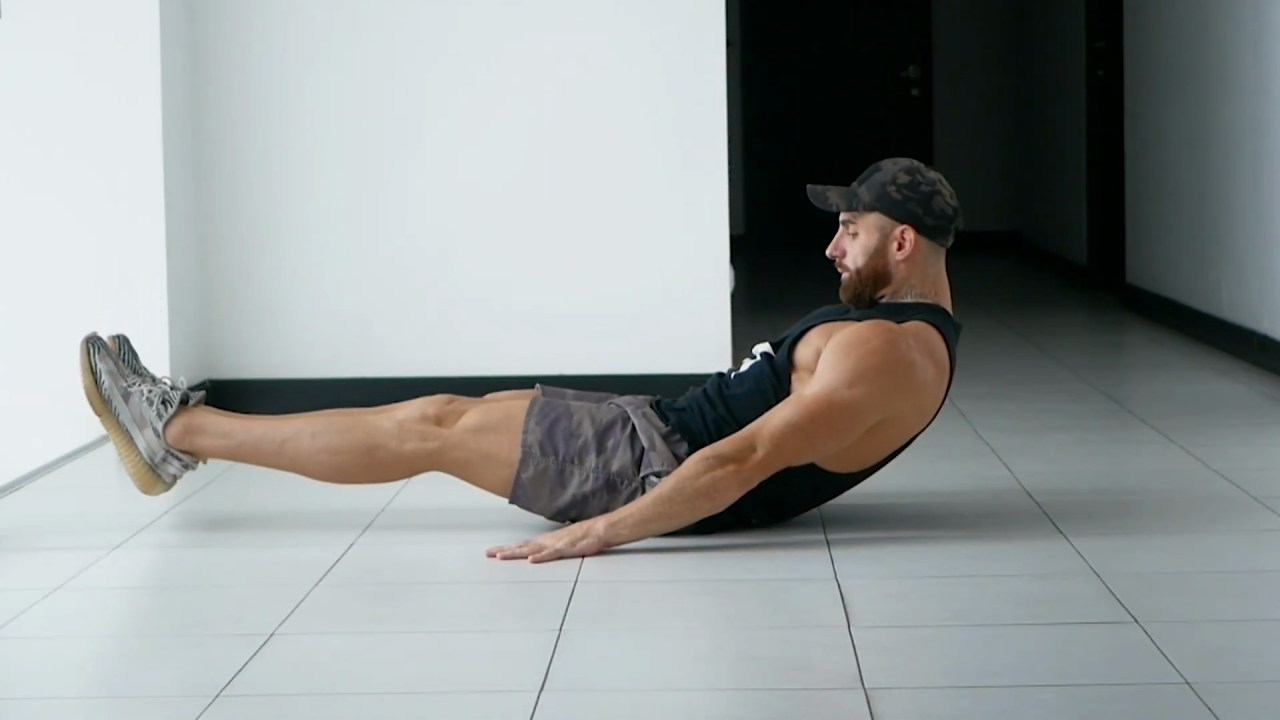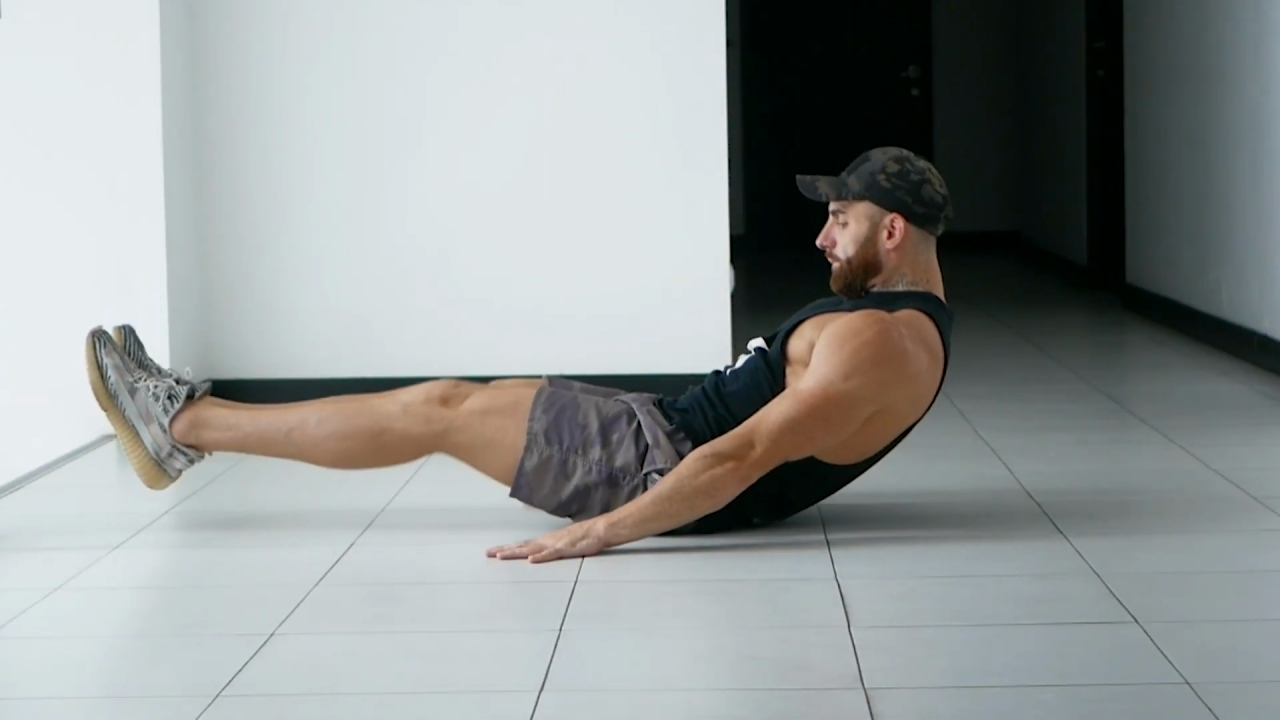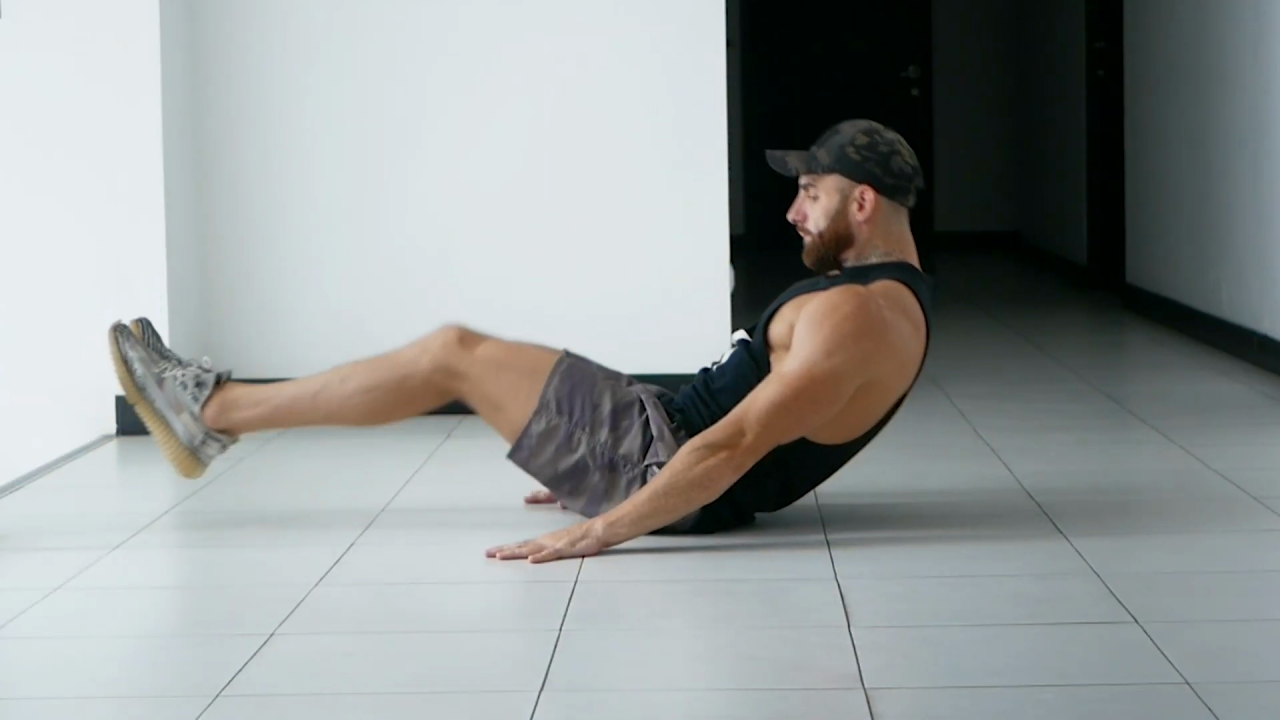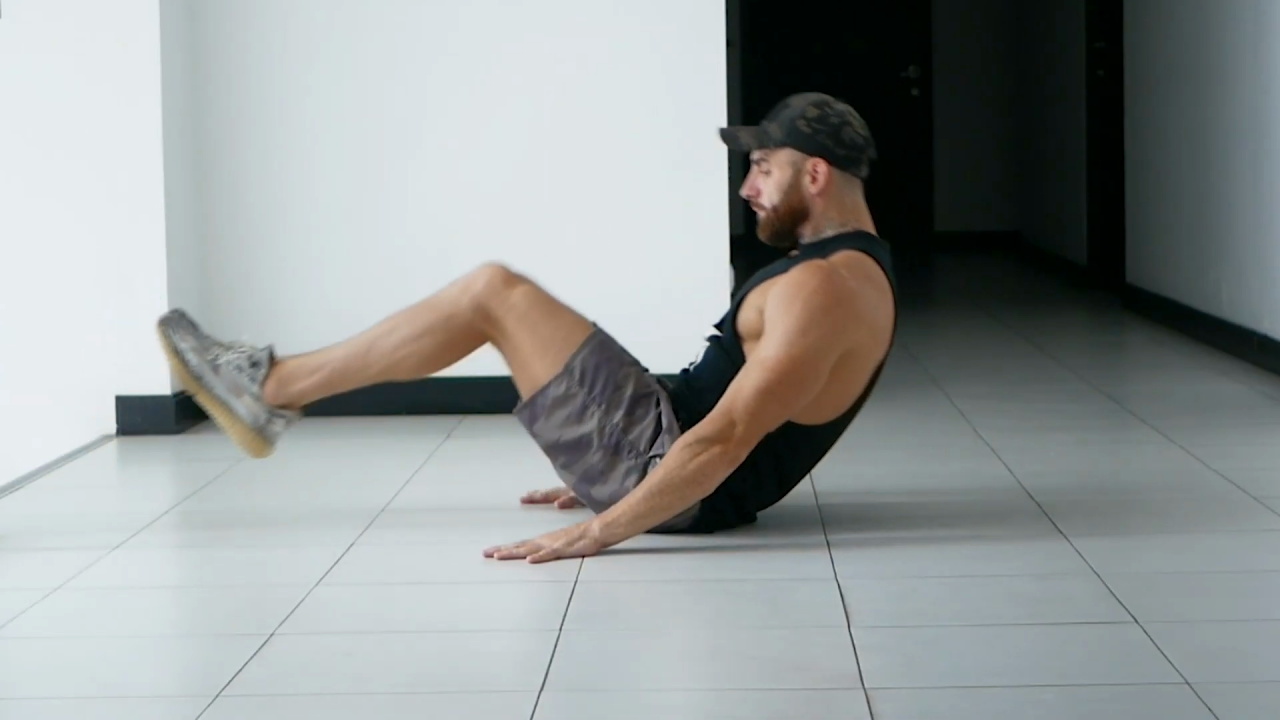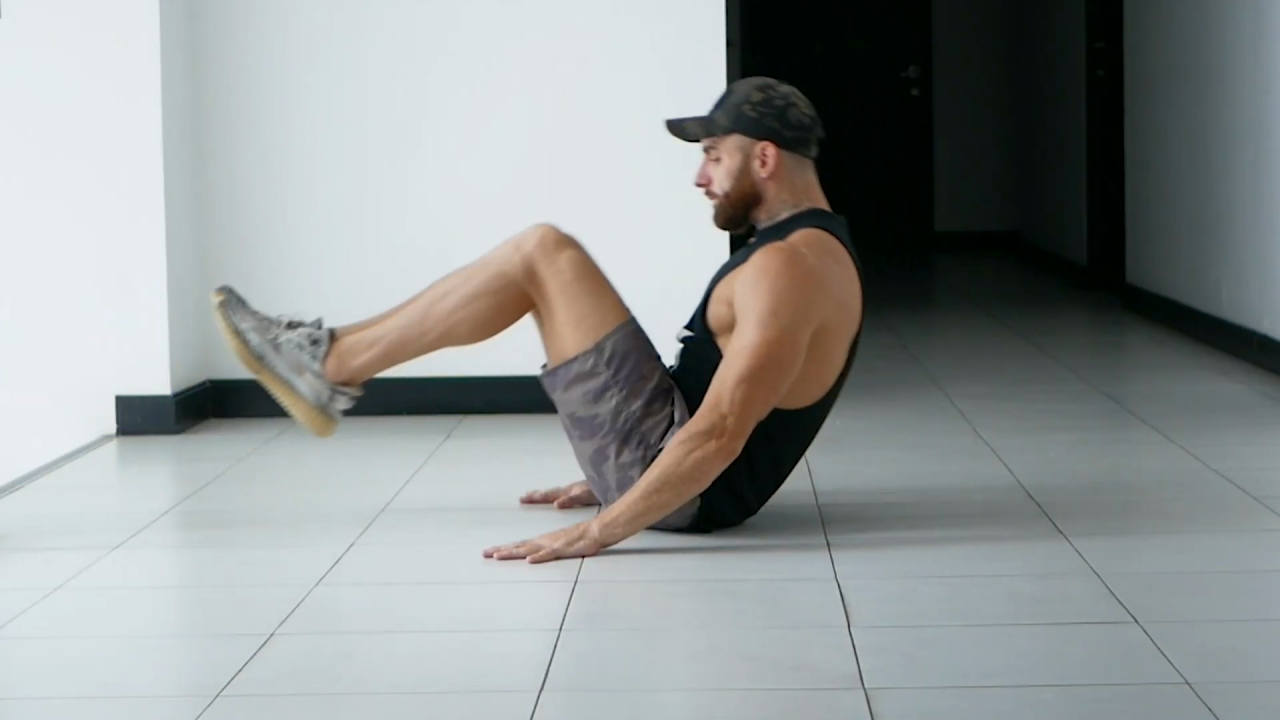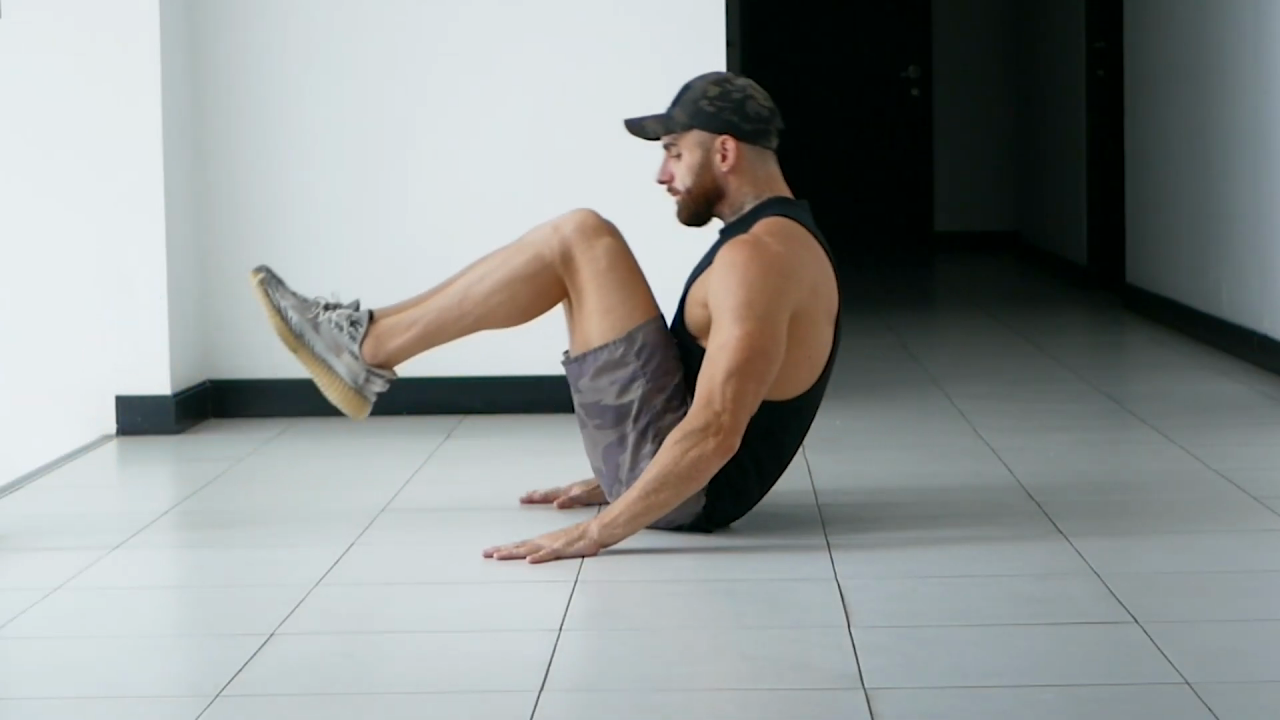
dt=0.1s
person 1, frame 1
left shoulder: (889, 352)
right shoulder: (907, 321)
left elbow: (746, 462)
left wrist: (599, 531)
left hip: (667, 468)
right hip: (668, 435)
left knee: (434, 427)
right knee: (446, 416)
left ankle: (175, 431)
right ankle: (182, 424)
person 1, frame 2
left shoulder: (882, 342)
right shoulder: (902, 313)
left elbow: (743, 458)
left wrist: (601, 531)
right wrist: (609, 481)
left hip: (666, 463)
right hip: (666, 431)
left knee: (440, 409)
right knee: (454, 401)
left ankle: (183, 425)
right ankle: (189, 418)
person 1, frame 3
left shoulder: (860, 315)
right shoulder: (880, 289)
left elbow: (734, 449)
left wrist: (598, 533)
right wrist: (602, 485)
left hip: (664, 463)
right hip: (671, 447)
left knee: (454, 352)
right knee: (470, 356)
left ankle: (209, 410)
right ankle: (223, 407)
person 1, frame 4
left shoulder: (826, 289)
right shoulder: (849, 265)
left elbow: (725, 440)
left wrist: (597, 532)
right wrist: (605, 465)
left hip: (675, 475)
right hip: (671, 442)
left knee: (495, 289)
right knee: (499, 301)
left ankle: (269, 389)
right ankle: (271, 387)
person 1, frame 5
left shoulder: (789, 268)
right shoulder: (804, 243)
left elbow: (718, 436)
left wrist: (598, 533)
right wrist: (615, 480)
left hip: (688, 492)
right hip: (674, 469)
left knee: (541, 251)
right knee: (543, 268)
left ankle: (329, 364)
right ankle: (340, 358)
person 1, frame 6
left shoulder: (756, 257)
right shoulder: (782, 234)
left elbow: (714, 433)
left wrist: (598, 532)
right wrist: (617, 476)
left hip: (689, 489)
right hip: (687, 472)
left knee: (581, 238)
right knee: (574, 247)
left ankle: (366, 348)
right ankle: (370, 343)
